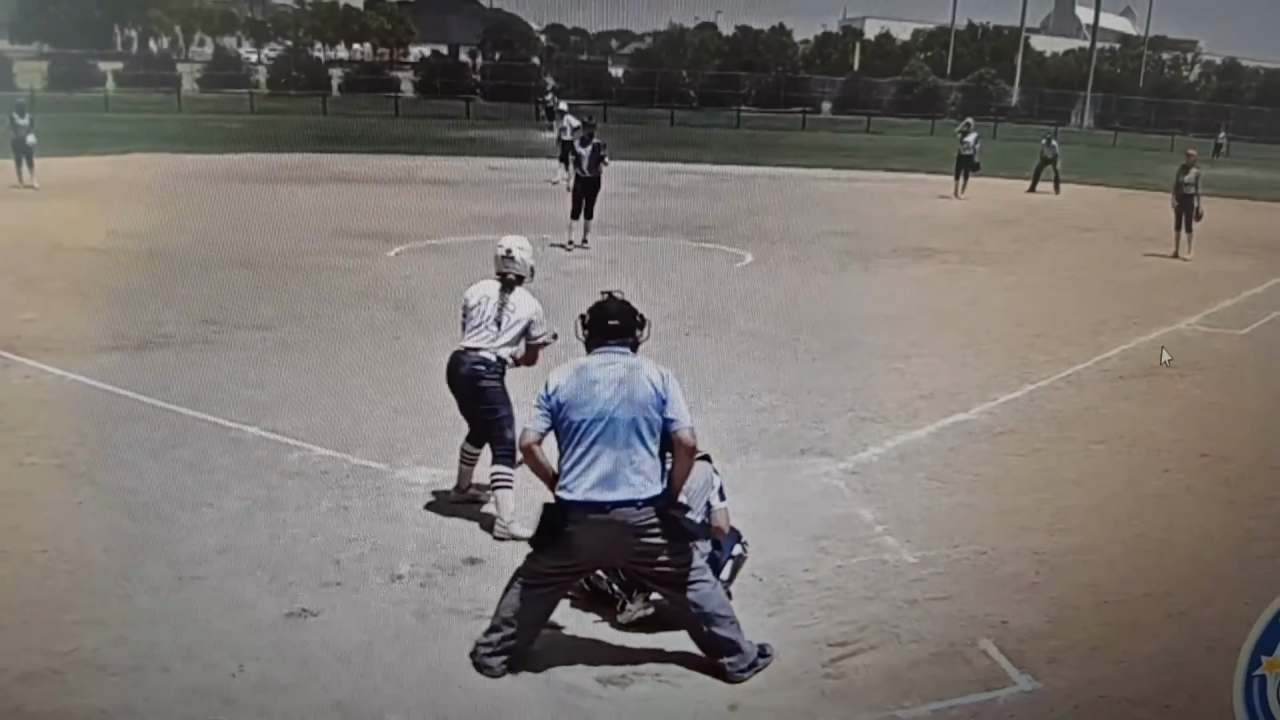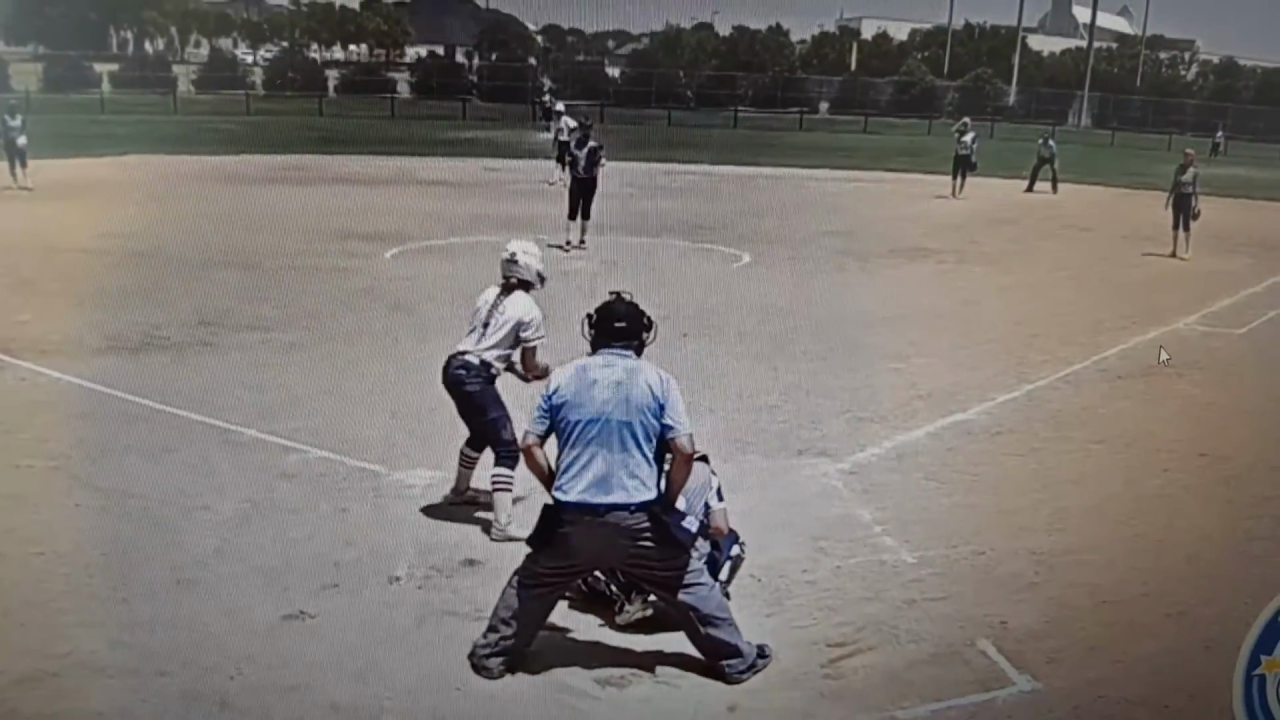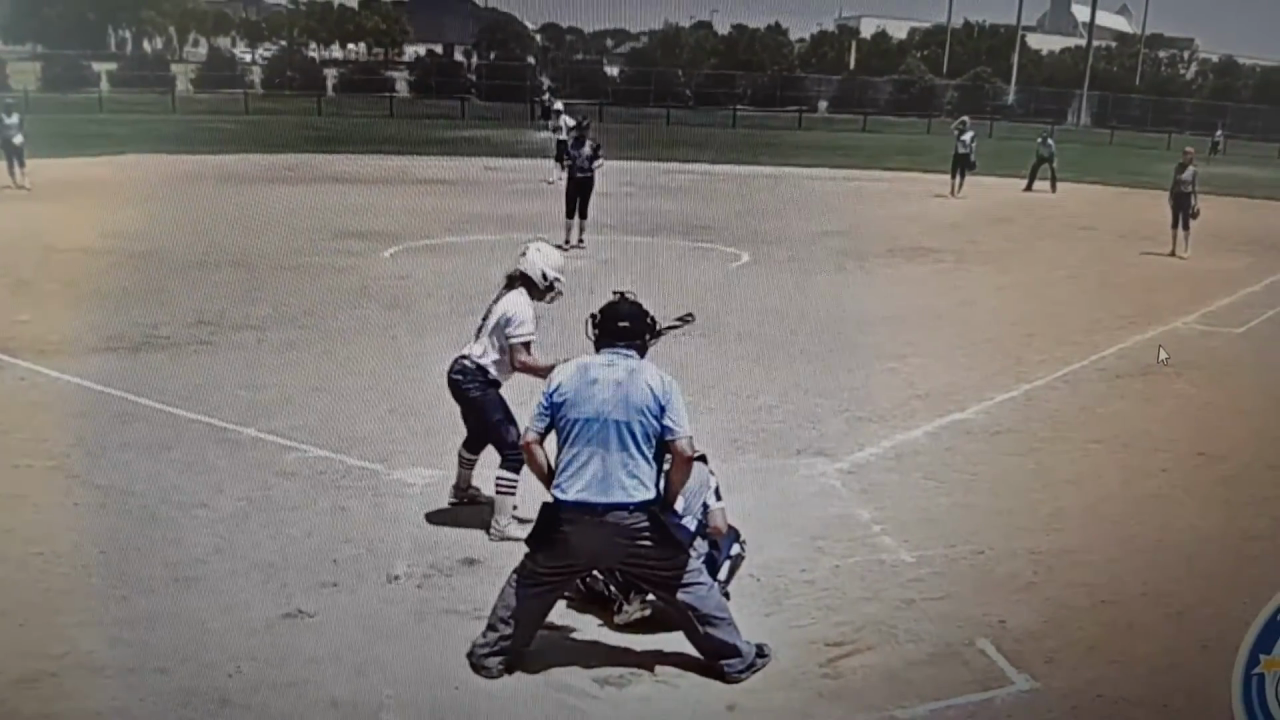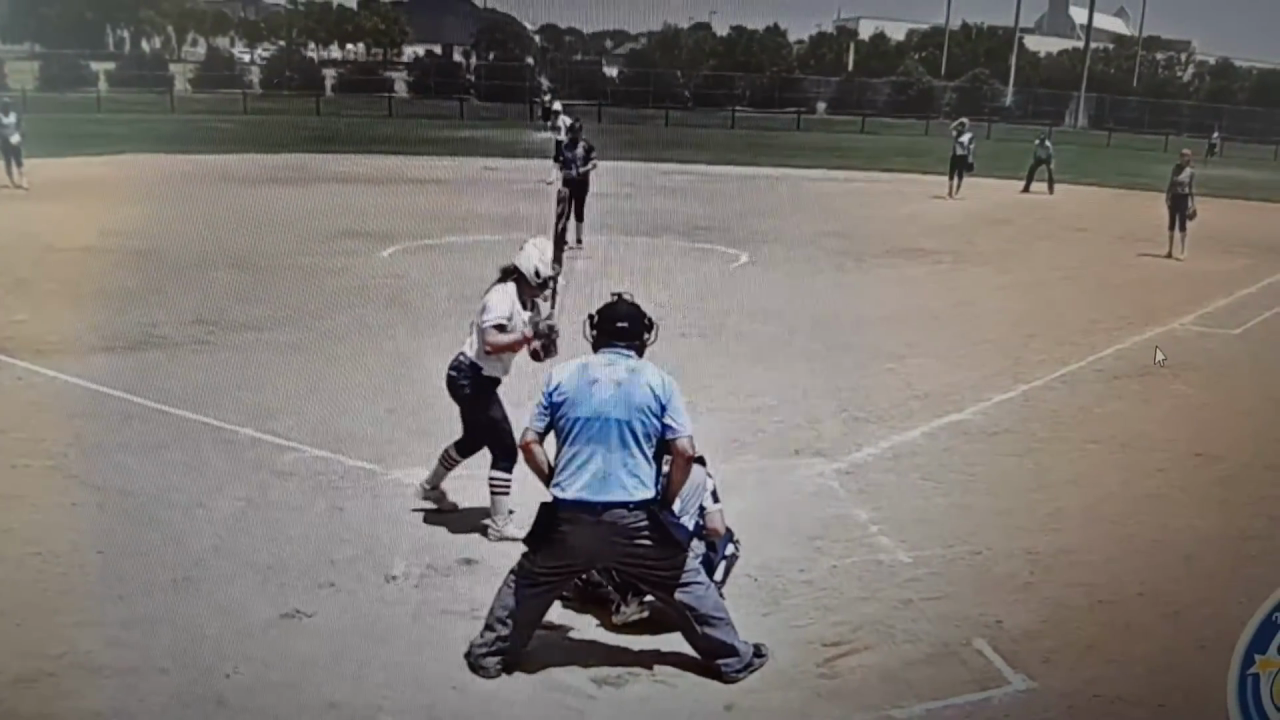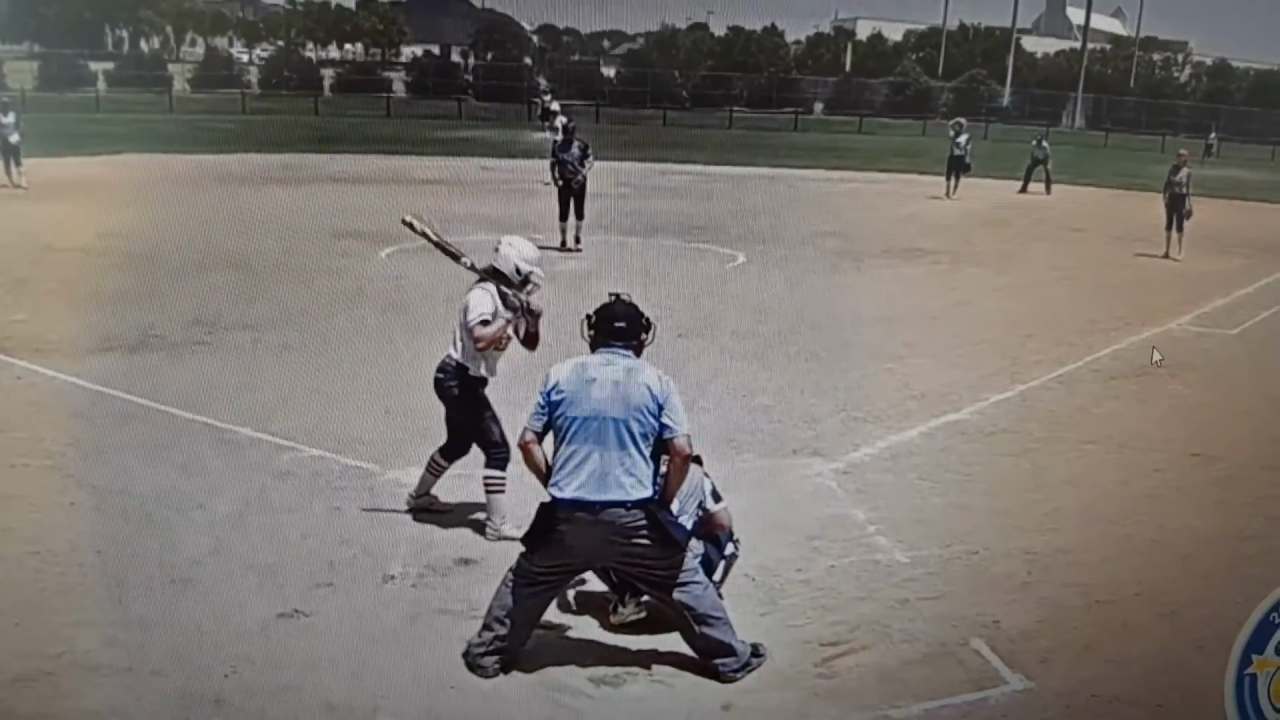
dt=0.3s
person 1, frame 1
left shoulder: (561, 378)
right shoulder: (657, 376)
left elbow: (529, 443)
right elbow: (687, 443)
left wrist: (557, 486)
right wrist: (670, 495)
left hip: (576, 516)
right hip: (642, 515)
left knee: (533, 584)
right knee: (693, 583)
left ankle: (494, 653)
right ankle: (737, 658)
person 1, frame 2
left shoulder: (563, 378)
right shoulder: (658, 381)
left elbow: (530, 445)
right elbow: (684, 451)
left wrist: (557, 489)
right wrist: (667, 501)
left hip: (572, 519)
right hip: (638, 520)
left knee: (531, 586)
right knee: (690, 586)
left ankle: (492, 656)
right ankle: (736, 660)
person 1, frame 3
left shoulder: (564, 376)
right shoulder: (659, 382)
left elbow: (529, 442)
right elbow: (684, 453)
right wrist: (666, 501)
left hip: (571, 518)
right hip: (636, 519)
left knee: (529, 584)
right knee: (690, 585)
left ankle: (491, 654)
right ankle: (736, 659)
person 1, frame 4
left shoulder: (563, 376)
right shoulder: (659, 381)
left elbow: (529, 442)
right elbow: (685, 452)
right wrist: (665, 501)
left hip: (569, 518)
right hip: (636, 518)
left knee: (527, 584)
right knee: (688, 585)
left ankle: (489, 655)
right ankle: (733, 659)
person 1, frame 5
left shoulder: (561, 375)
right shoulder: (656, 381)
left elbow: (528, 441)
right elbow: (682, 451)
right wrist: (664, 501)
left hip: (568, 517)
right hip: (633, 517)
left knee: (525, 583)
right knee: (686, 584)
left ankle: (488, 654)
right ankle: (730, 658)
person 2, frame 1
left shoulder: (476, 290)
right shoulder: (531, 306)
right elbow: (530, 359)
right wrist: (513, 355)
left hip: (458, 365)
right hip: (485, 374)
left knee: (480, 429)
right knee: (504, 447)
left ankle: (462, 488)
right ankle: (506, 522)
person 2, frame 2
left shoulder: (489, 295)
right shoulder: (529, 310)
right elbow: (529, 365)
left wrist: (514, 369)
right wrist: (542, 372)
left hip: (455, 369)
right hip: (475, 378)
left knee: (480, 433)
right knee: (506, 448)
left ankle: (460, 490)
right ankle: (502, 524)
person 2, frame 3
left shoulder: (519, 301)
right shoulder: (519, 306)
left elbow: (524, 357)
right elbow: (520, 361)
left wrist: (547, 370)
right wrist: (554, 371)
left hip: (465, 375)
right hip: (475, 381)
left knee: (479, 435)
right knee: (512, 450)
left ankle: (463, 489)
right ankle: (501, 525)
person 2, frame 4
left shoulder: (529, 303)
right shoulder: (503, 297)
left elbow: (531, 350)
right elbow: (491, 344)
left wrist: (540, 342)
right wrist: (529, 335)
left hip: (476, 379)
right hip: (470, 378)
left knee: (474, 438)
right knee: (505, 449)
left ankle: (431, 486)
right ankle: (500, 525)
person 2, frame 5
left shoulder: (511, 298)
right shoulder: (482, 295)
left elbow: (530, 345)
right elbow: (481, 341)
left wrist: (532, 322)
right wrist: (509, 316)
left hip: (458, 380)
right hip: (459, 380)
left knee: (458, 443)
right knee: (497, 448)
left ankle: (420, 495)
right ankle: (497, 525)
